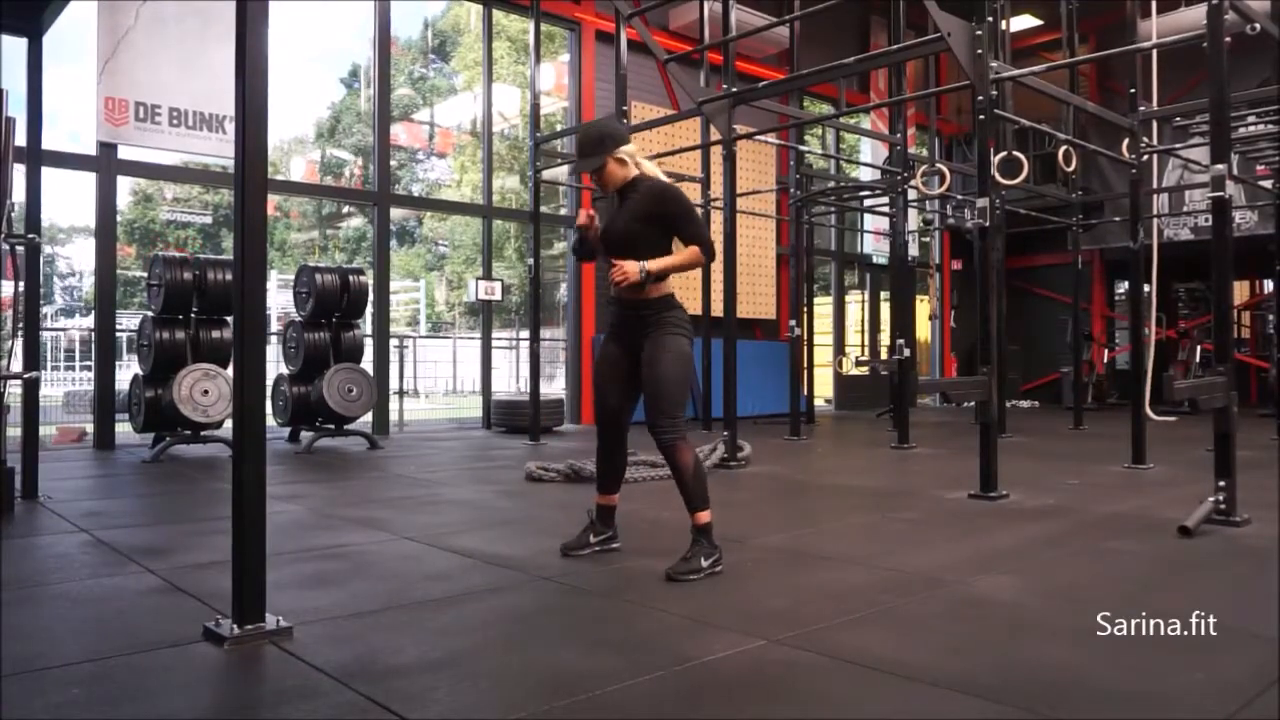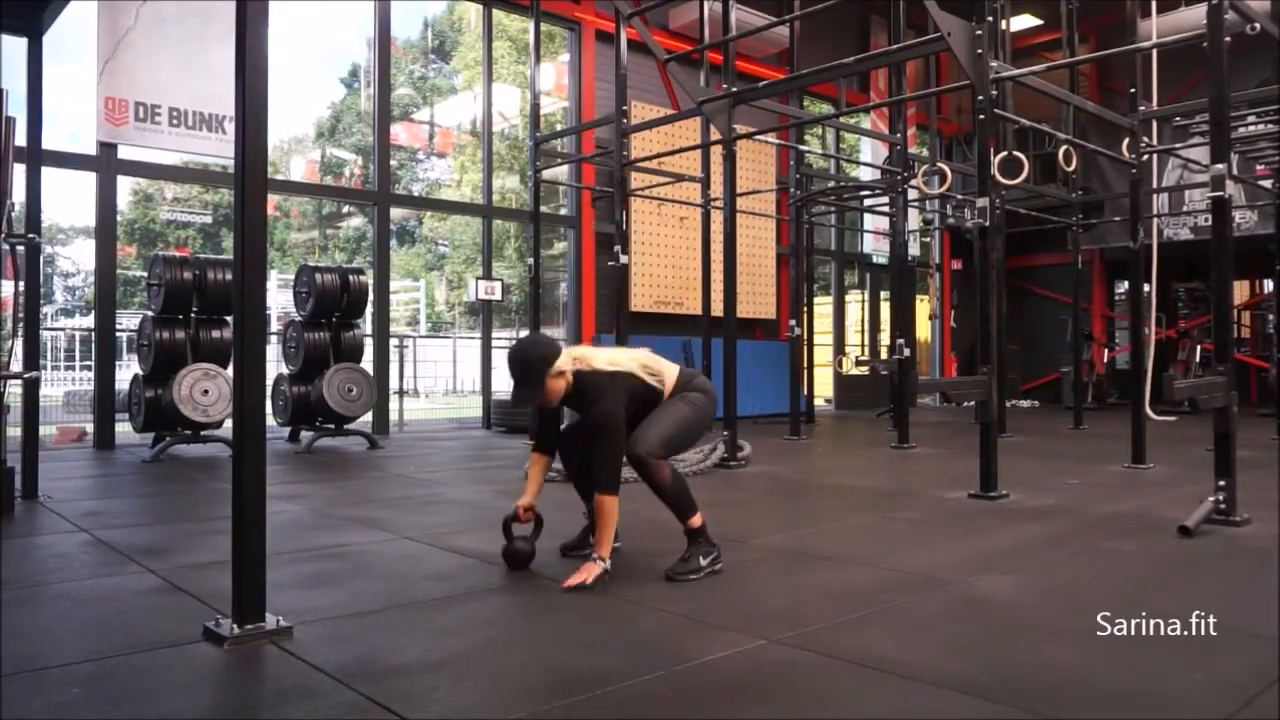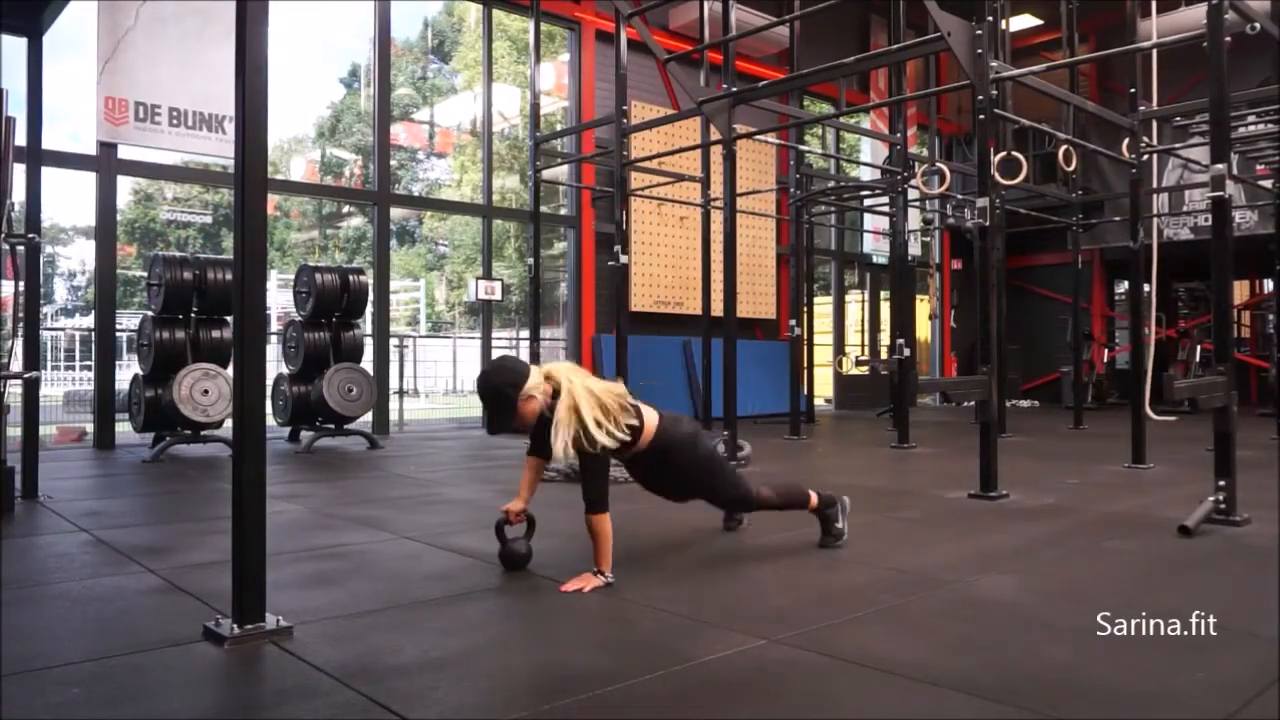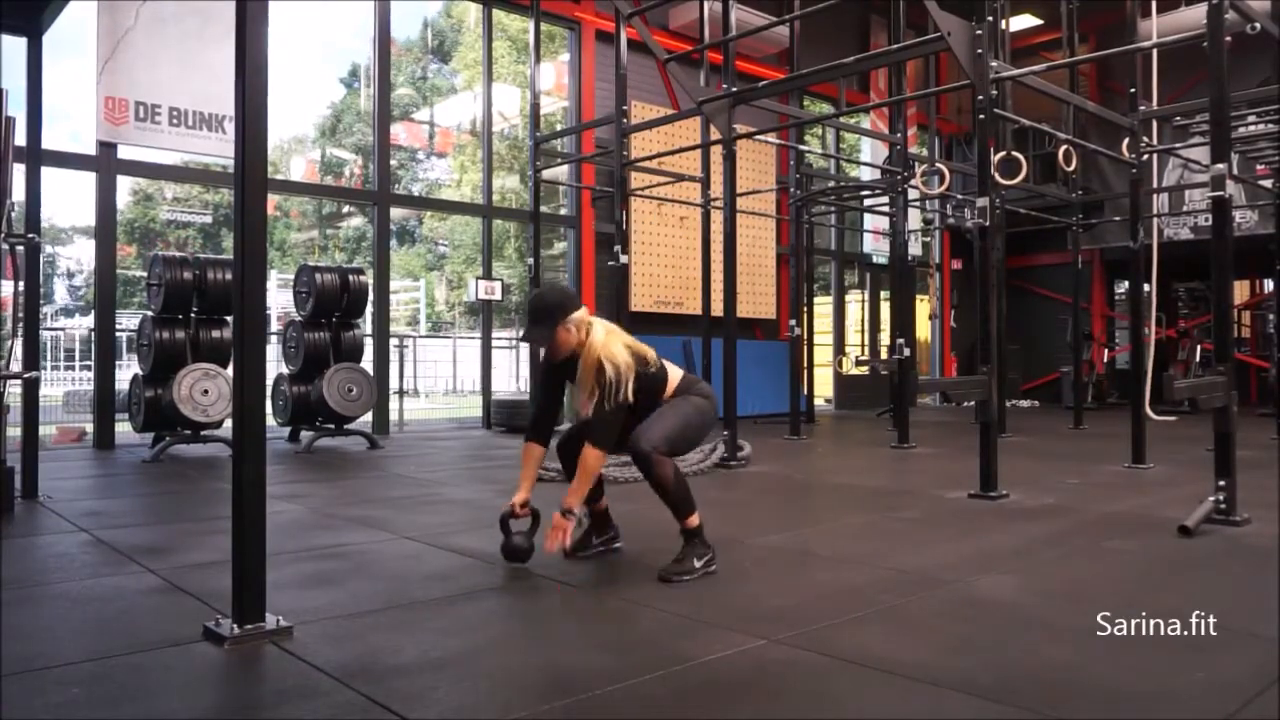
dt=0.5s
person 1, frame 1
left shoulder: (659, 193)
right shoulder: (617, 199)
left elbow: (703, 249)
right elbow: (588, 251)
left wrist: (647, 267)
right wrist: (589, 229)
left hip: (662, 323)
right hip: (621, 325)
left knee: (666, 431)
right knee: (609, 424)
left ankle: (706, 545)
right ankle: (604, 526)
person 1, frame 2
left shoulder: (601, 390)
right shoulder: (551, 381)
left elbow: (607, 475)
right elbow: (544, 444)
left wrist: (600, 559)
right wrist: (528, 497)
left hip: (691, 396)
right hip: (654, 398)
left knee: (643, 451)
right knee: (571, 444)
left ankle: (703, 545)
right ankle: (597, 529)
person 1, frame 3
left shoulder: (577, 414)
right shoulder: (547, 397)
left elbow: (596, 496)
right elbow: (539, 448)
left wrist: (602, 573)
right wrist: (522, 500)
left hip: (672, 442)
left knee: (742, 497)
right knee: (680, 488)
left ankle: (827, 506)
person 1, frame 4
left shoulder: (609, 360)
right shoulder: (557, 359)
left elbow: (600, 442)
right elbow: (540, 423)
left wrist: (569, 510)
right wrist: (524, 490)
left hip: (691, 400)
right hip: (643, 406)
left knee: (646, 447)
right knee: (570, 448)
left ankle: (699, 546)
right ankle: (604, 528)
